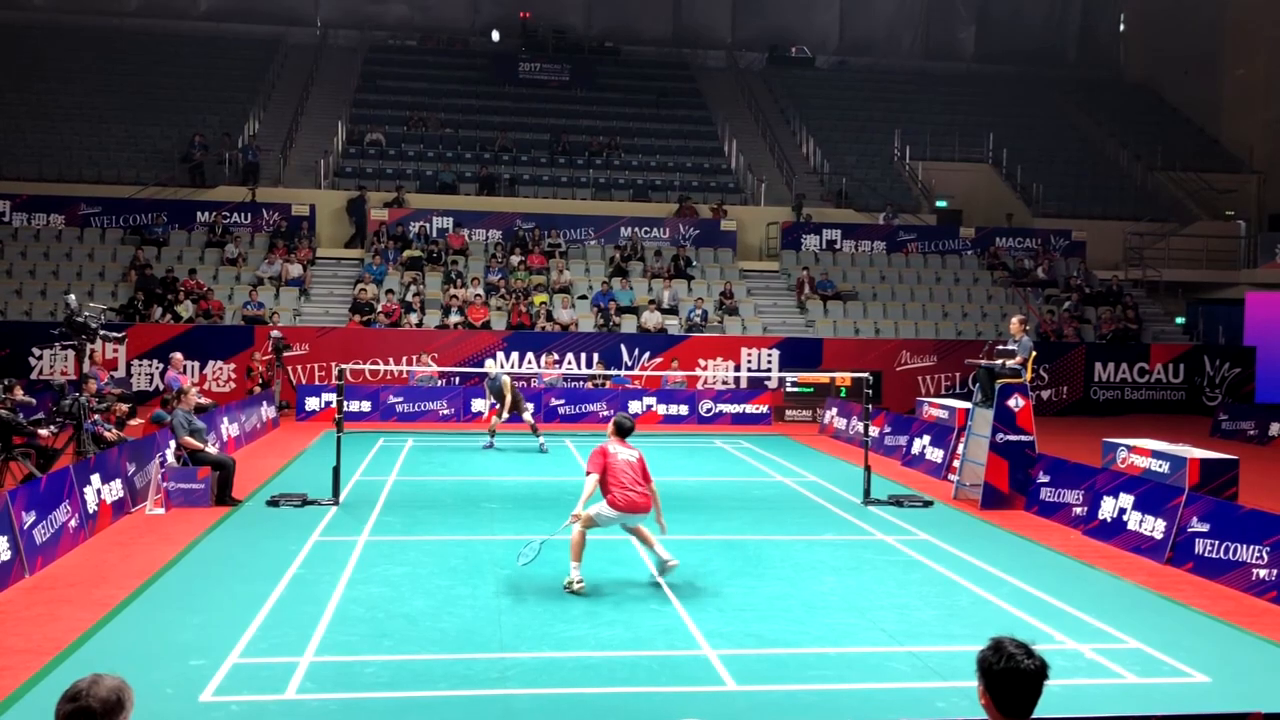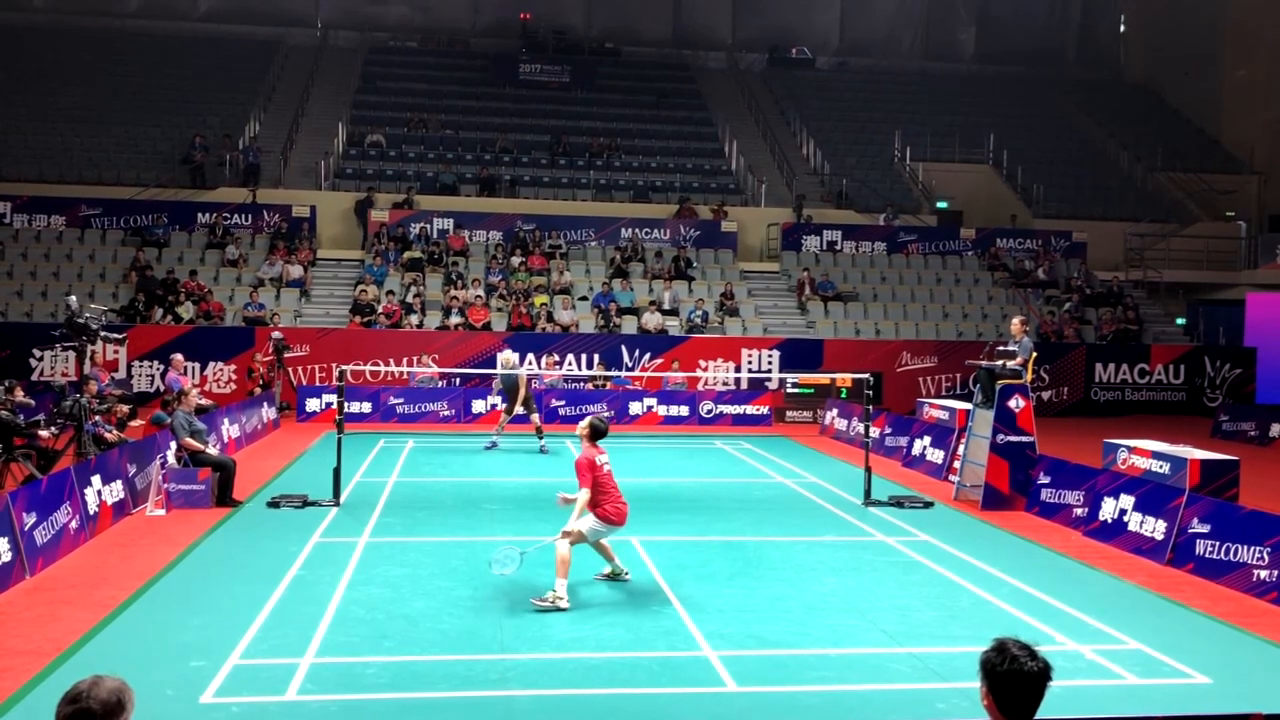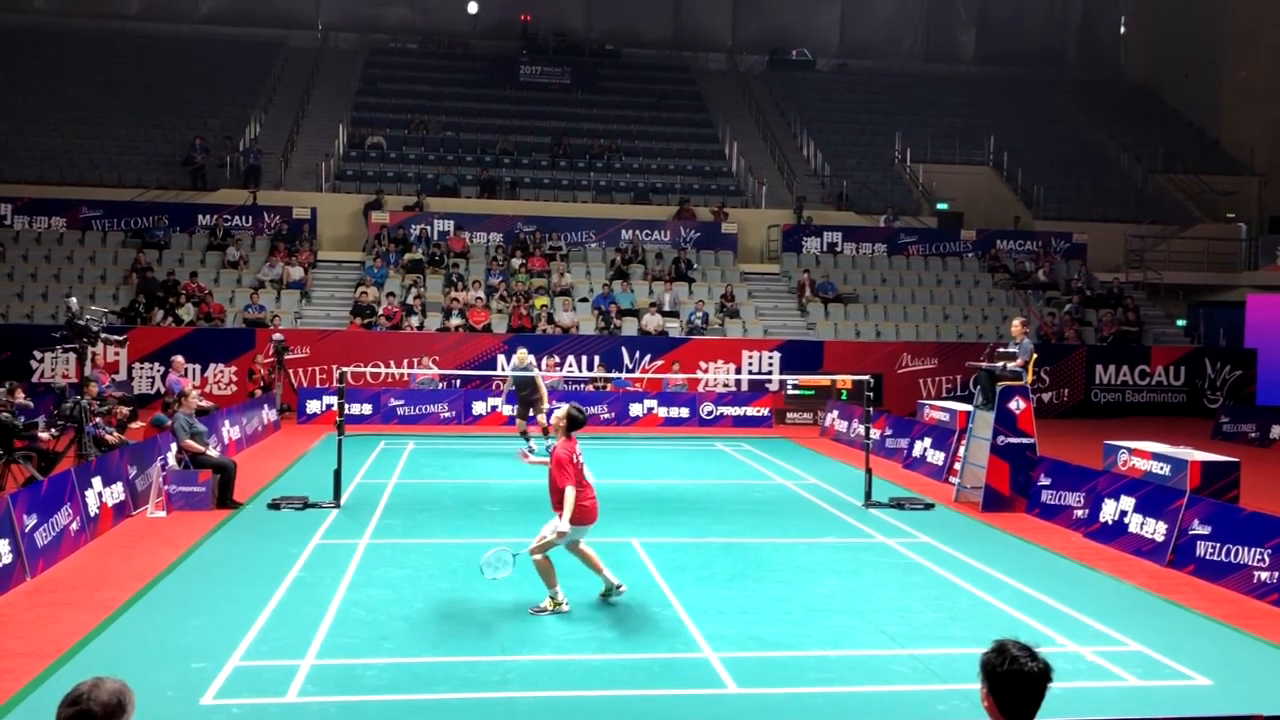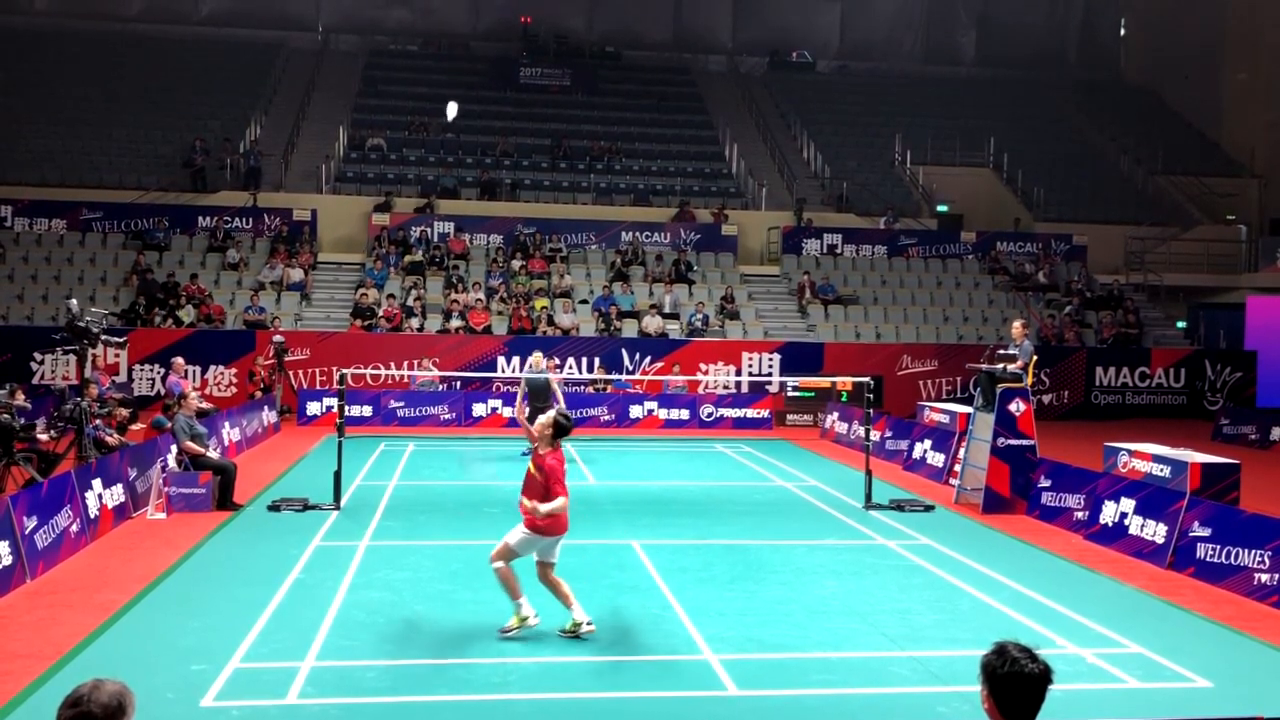
dt=1s
person 1, frame 1
left shoulder: (602, 450)
right shoulder: (635, 452)
left elbow: (593, 479)
right elbow: (651, 486)
left wrist: (579, 506)
right wrist: (659, 515)
left hip: (619, 504)
right hip: (643, 506)
left knee: (579, 525)
right knee: (629, 524)
left ankle: (576, 578)
right ankle: (664, 557)
person 1, frame 2
left shoulder: (584, 458)
right shoulder: (600, 453)
left elbow: (586, 493)
left wrist: (571, 522)
right wrist: (574, 498)
left hip: (606, 515)
right hip: (619, 511)
left knee: (563, 540)
right knee: (590, 535)
left ankle: (559, 595)
right ankle: (618, 570)
person 1, frame 3
left shoulder: (561, 452)
right shoulder: (570, 442)
left elbow: (569, 488)
left wrist: (565, 521)
right wrist: (536, 461)
left hip: (576, 512)
right hip: (587, 507)
left knee: (537, 550)
right knee: (573, 545)
left ankle: (557, 600)
right ankle: (611, 582)
person 1, frame 4
left shoulder: (551, 463)
right shoulder: (545, 446)
left elbow: (563, 502)
right elbow: (536, 441)
left wrist: (544, 510)
right wrist: (524, 423)
left hip: (540, 524)
right hip: (553, 524)
left knee: (498, 559)
right knee: (546, 575)
left ankle: (524, 613)
right ankle: (581, 619)
